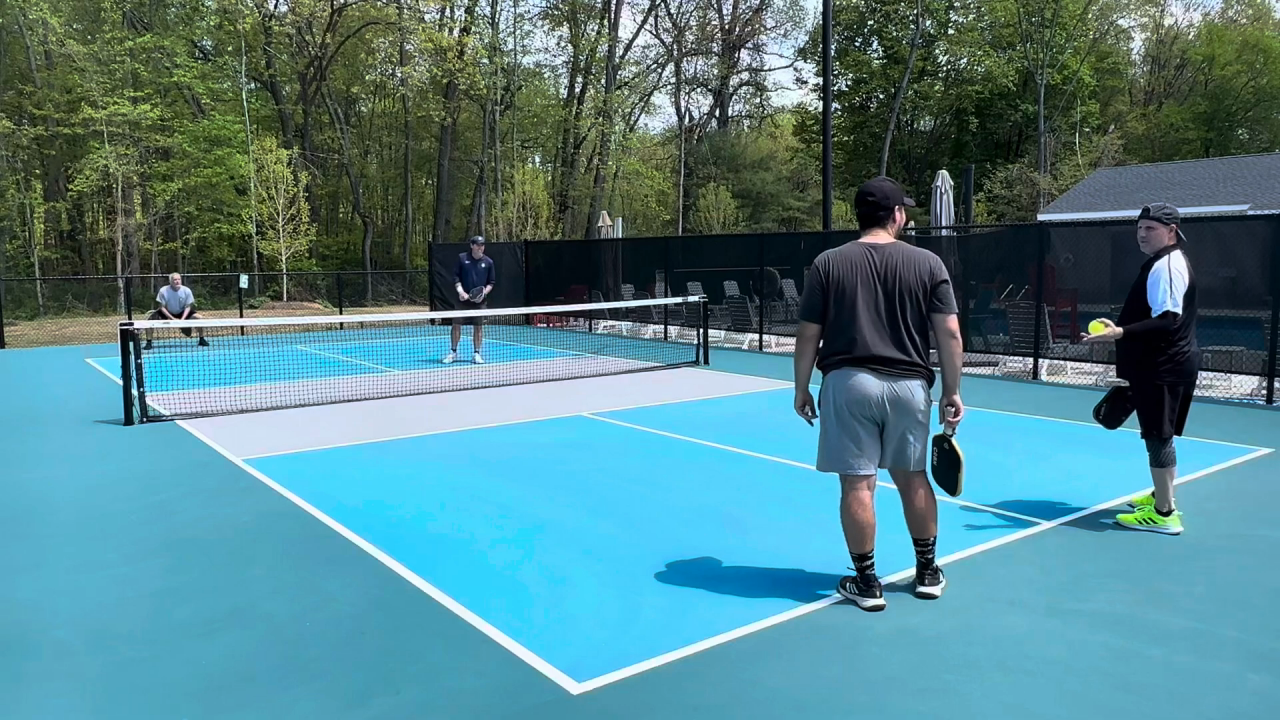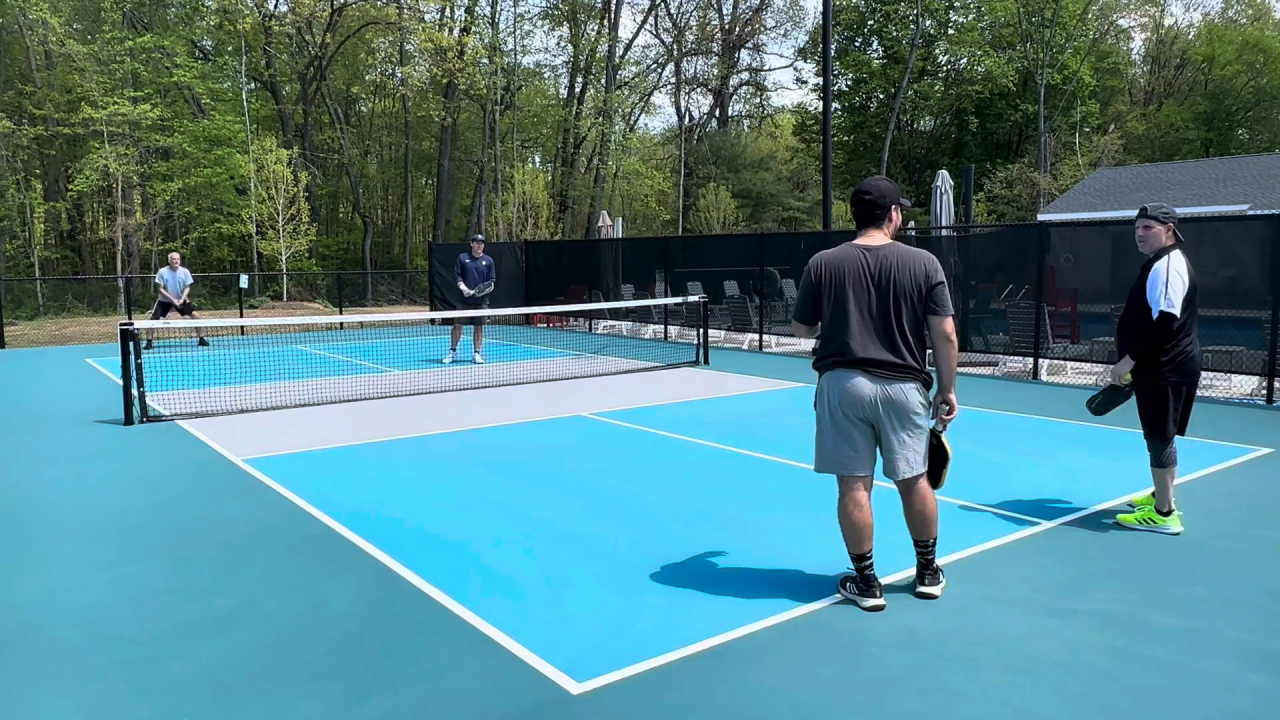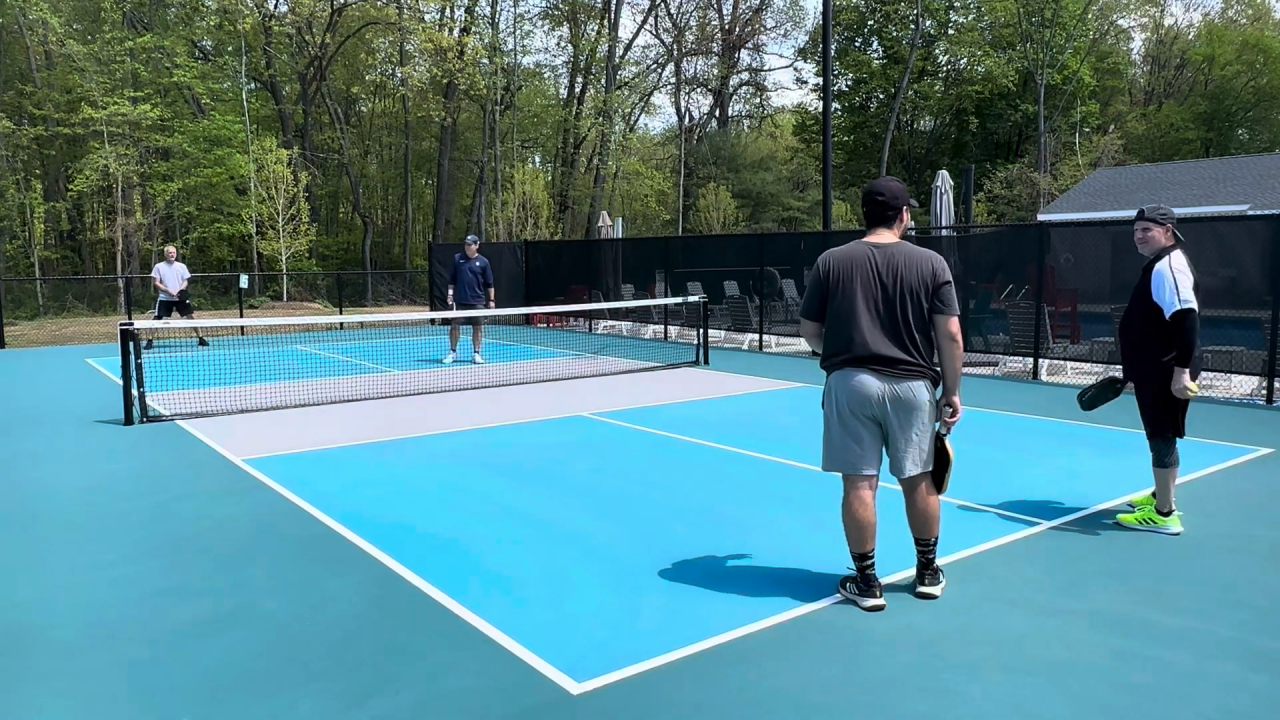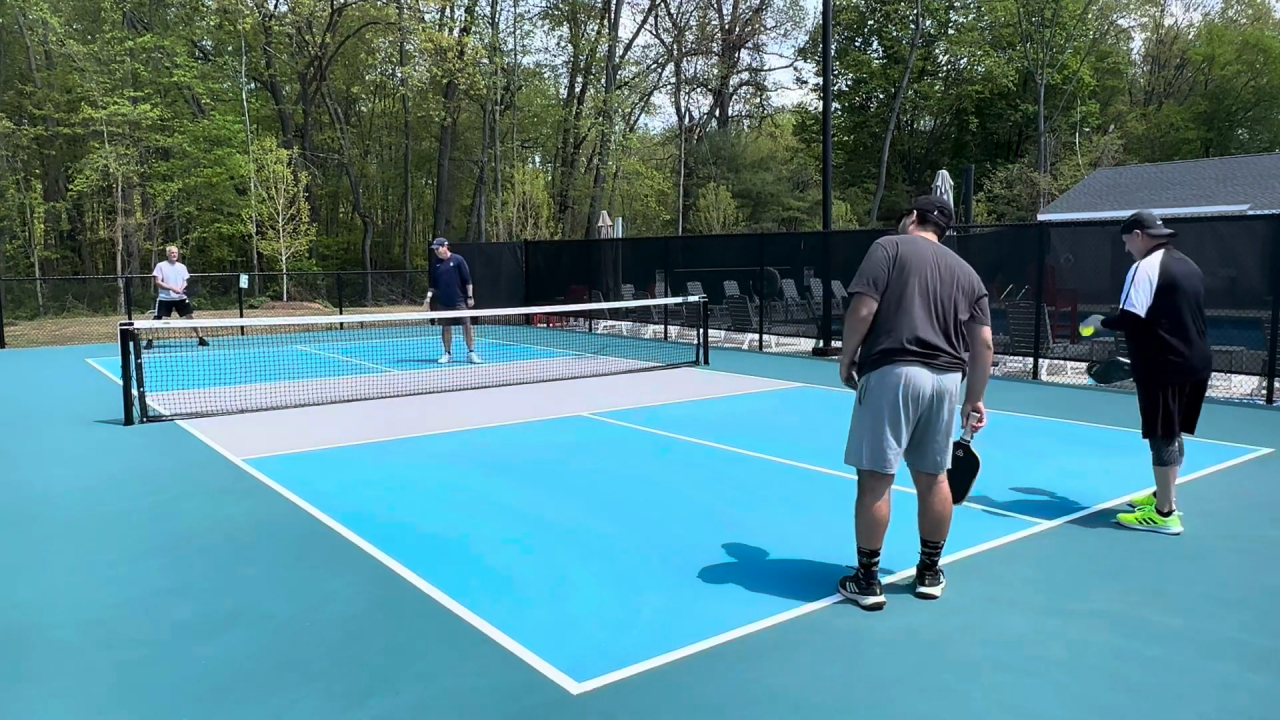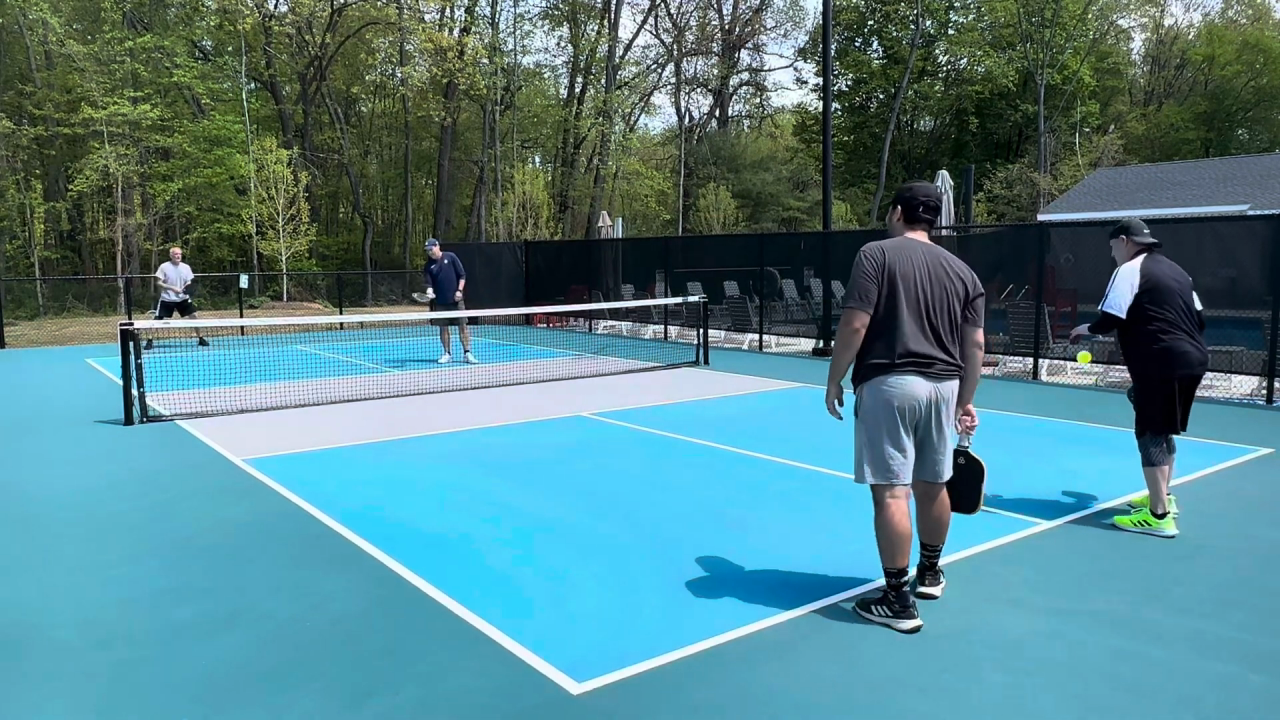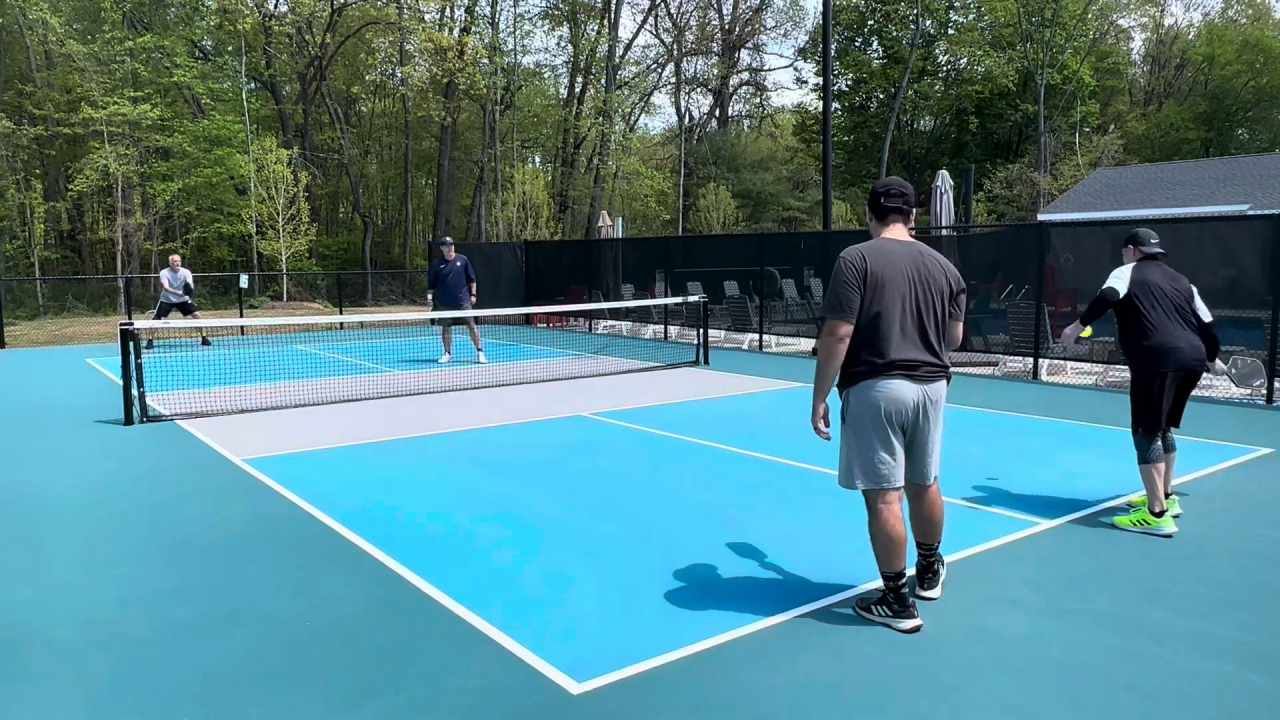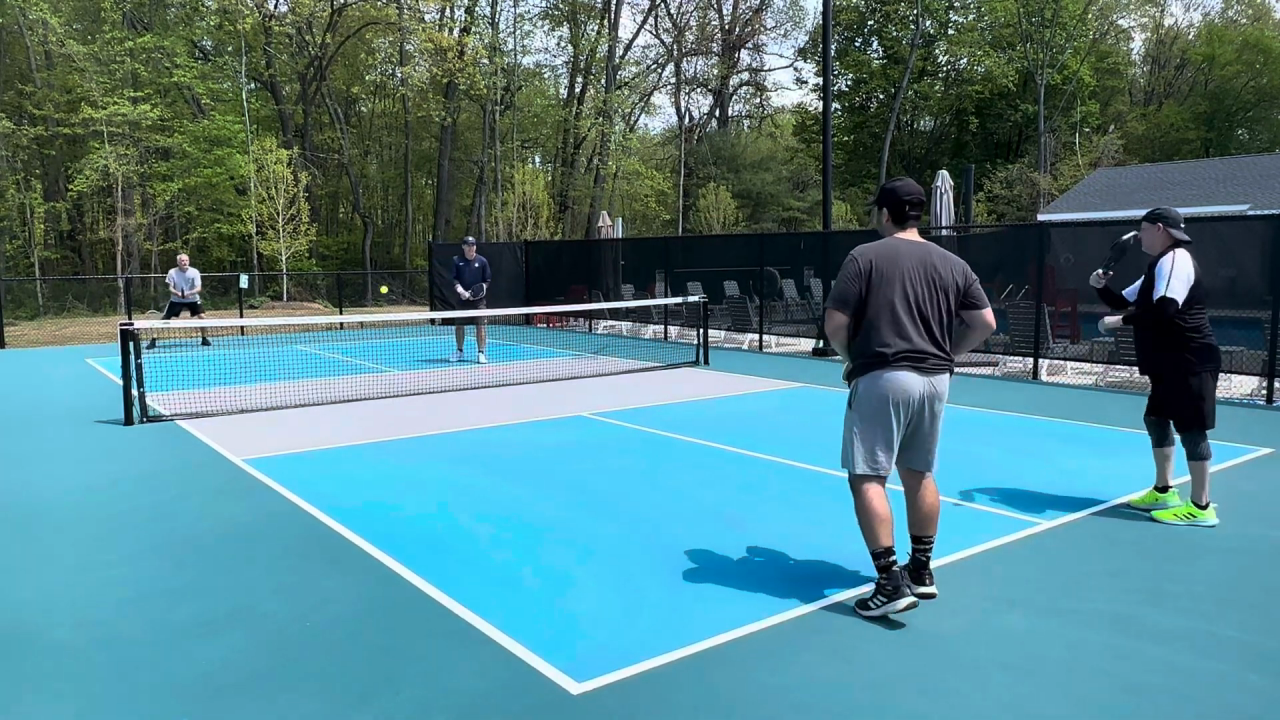
dt=0.7s
person 1, frame 1
left shoulder: (828, 263)
right shoulder: (928, 263)
left elbow: (808, 335)
right elbow: (949, 334)
left wrist: (801, 388)
right wrist: (953, 391)
left hip: (849, 383)
right hip: (908, 385)
left knee: (857, 484)
right knee: (913, 478)
left ankle: (866, 583)
right ankle: (927, 572)
person 1, frame 2
left shoulder: (822, 264)
right shoulder: (924, 263)
left elbow: (802, 329)
right elbow: (945, 335)
right wrist: (947, 390)
left hip: (844, 384)
right hip: (903, 387)
left knee: (854, 485)
right knee: (915, 480)
left ankle: (866, 582)
right ankle: (928, 572)
person 1, frame 3
left shoulder: (831, 262)
right shoulder: (931, 263)
left elbow: (812, 331)
right elbow: (950, 336)
right wrist: (952, 392)
left hip: (851, 383)
right hip: (912, 385)
left knee: (859, 484)
right knee: (919, 481)
left ankle: (866, 582)
right ankle: (928, 572)
person 1, frame 4
left shoulder: (889, 247)
right shoulder: (966, 272)
left elbow: (862, 310)
right elbow: (982, 344)
left wrist: (846, 359)
right wrist: (974, 399)
left hip: (892, 374)
right hip: (944, 379)
left knee: (875, 478)
right knee: (933, 478)
left ankle: (867, 580)
right ankle: (929, 572)
person 1, frame 5
left shoulder: (876, 255)
right shoulder: (961, 270)
left elbow: (854, 324)
right elbow: (975, 344)
left wrist: (834, 382)
right wrist: (967, 401)
left hip: (888, 386)
right hip: (943, 386)
left knee: (891, 493)
right knee: (933, 484)
left ankle: (898, 601)
right ankle: (929, 573)
person 1, frame 6
left shoulder: (856, 259)
right shoulder: (943, 266)
left elbow: (837, 335)
right elbow: (954, 337)
left wrist: (819, 399)
left hip: (875, 389)
right hip: (930, 387)
left knee: (884, 496)
right knee: (925, 484)
left ankle: (898, 601)
right ankle: (928, 573)
person 1, frame 7
left shoulder: (865, 256)
right shoulder: (953, 264)
left elbow: (834, 323)
right elbow: (985, 323)
left wrist: (848, 354)
left hip: (882, 380)
right hip: (934, 380)
left knee: (867, 481)
right knee: (919, 475)
left ankle: (892, 580)
right ankle: (921, 570)
person 2, frame 1
left shoulder: (1167, 266)
right shoulder: (1162, 264)
left elbow: (1167, 320)
left wrist: (1118, 333)
left hip: (1164, 369)
right hip: (1160, 367)
left knee: (1158, 437)
right knee: (1159, 435)
left ankle: (1164, 514)
right ankle: (1161, 497)
person 2, frame 2
left shoulder: (1167, 266)
right shoulder: (1161, 263)
left elbow: (1164, 323)
left wrist: (1128, 360)
right wrist: (1135, 361)
left hip: (1165, 369)
right hip: (1161, 367)
left knee: (1159, 437)
right knee: (1160, 435)
left ankle: (1164, 514)
right ankle: (1161, 497)
person 2, frame 3
left shoulder: (1168, 267)
right shoulder: (1160, 265)
left elbow: (1186, 320)
left wrist: (1182, 370)
right wrist: (1135, 371)
left hip: (1166, 372)
right hip: (1156, 369)
left knee: (1161, 437)
right knee: (1162, 435)
left ankle: (1164, 514)
right ankle: (1161, 497)
person 2, frame 4
left shoulder: (1146, 267)
right shoulder: (1187, 265)
left elbow: (1130, 318)
left wrist: (1101, 322)
left hip: (1165, 366)
right hip: (1193, 362)
left knee: (1161, 436)
right knee: (1172, 434)
left ankle: (1164, 513)
right ankle: (1163, 495)
person 2, frame 5
left shoulder: (1130, 271)
right shoulder: (1176, 271)
left elbow: (1109, 318)
right elbow: (1199, 319)
left wrist: (1085, 329)
left hip: (1160, 365)
right hip: (1192, 360)
left knee: (1150, 435)
right knee: (1163, 432)
left ankle: (1159, 516)
right ankle: (1163, 498)
person 2, frame 6
left shoulder: (1127, 273)
right shoulder: (1181, 281)
left elbow: (1107, 297)
right elbow: (1207, 326)
left wrist: (1078, 326)
right wrist: (1212, 358)
left hip: (1157, 360)
right hip: (1190, 360)
left knee: (1146, 432)
right knee: (1161, 428)
left ankle: (1157, 514)
right ankle: (1165, 497)
person 2, frame 7
left shoulder: (1175, 261)
right shoulder: (1162, 264)
left elbow: (1166, 310)
right elbow: (1126, 302)
left wrist: (1121, 320)
right wrist: (1102, 287)
left hip: (1190, 360)
right hip: (1171, 362)
left knee: (1190, 428)
right knee: (1156, 418)
left ankle: (1200, 507)
right ankle: (1164, 491)
